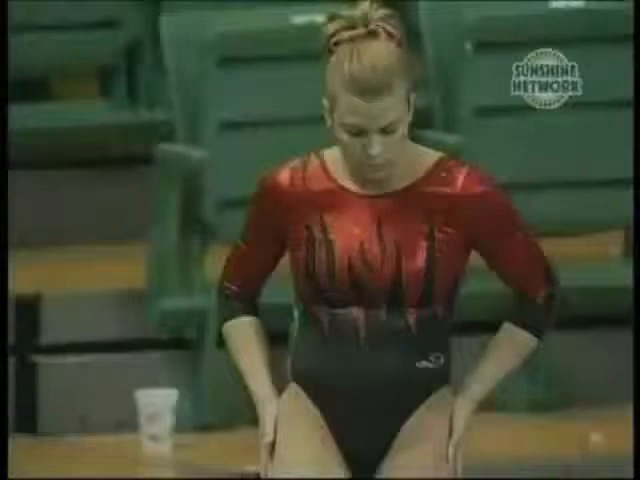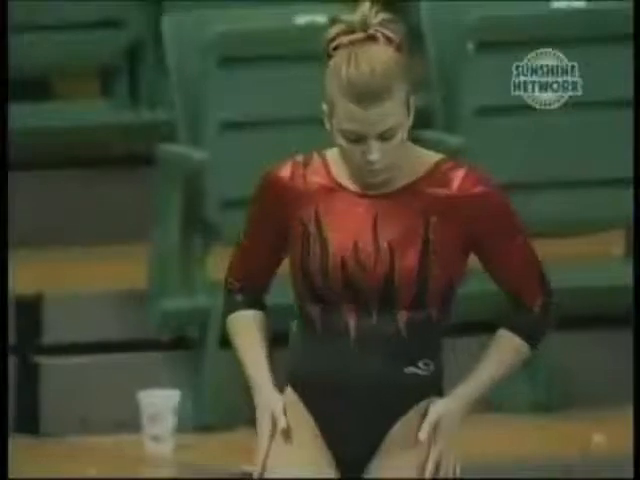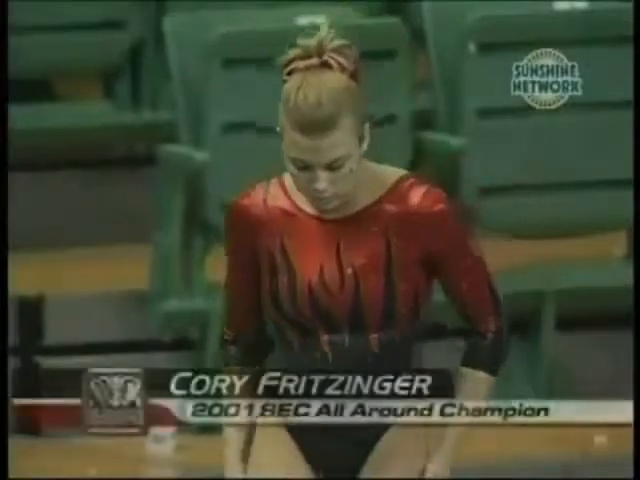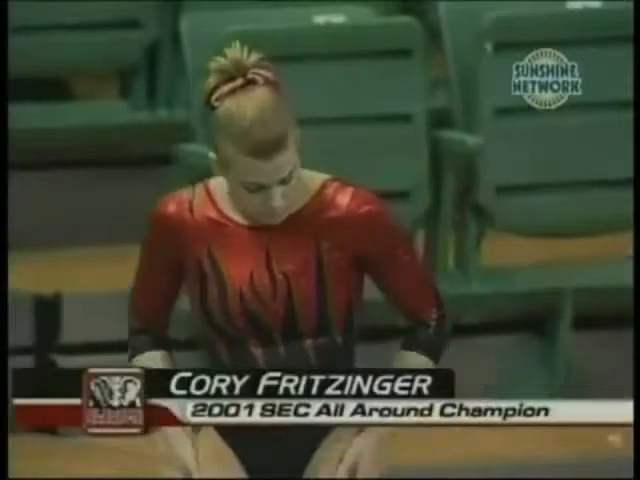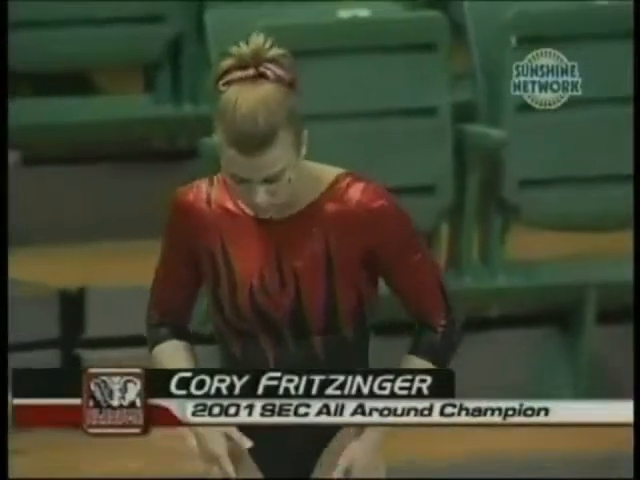
dt=0.5s
person 1, frame 1
left shoulder: (463, 193)
right shoulder: (290, 190)
left elbow: (539, 298)
right elbow: (235, 296)
left wrist: (470, 397)
right wrist: (264, 397)
left hip: (416, 413)
right hip: (313, 410)
person 1, frame 2
left shoulder: (462, 195)
right shoulder: (290, 187)
left elbow: (533, 306)
right elbow: (241, 291)
left wrist: (460, 399)
right wrist: (263, 387)
left hip: (408, 417)
right hip: (308, 414)
person 1, frame 3
left shoulder: (422, 214)
right shoulder: (255, 216)
left elbow: (488, 330)
right elbow: (242, 347)
left hip: (389, 435)
right hip: (288, 434)
person 1, frame 4
left shoulder: (353, 215)
right shoulder: (180, 222)
left elbow: (429, 323)
right elbow: (145, 334)
left wrist: (374, 430)
right wrist: (176, 434)
left hip: (328, 441)
person 1, frame 5
left shoulder: (365, 210)
right shoulder: (195, 211)
left elbow: (438, 328)
right elbow: (164, 324)
left wrist: (373, 432)
left hip: (339, 436)
right hip: (244, 440)
